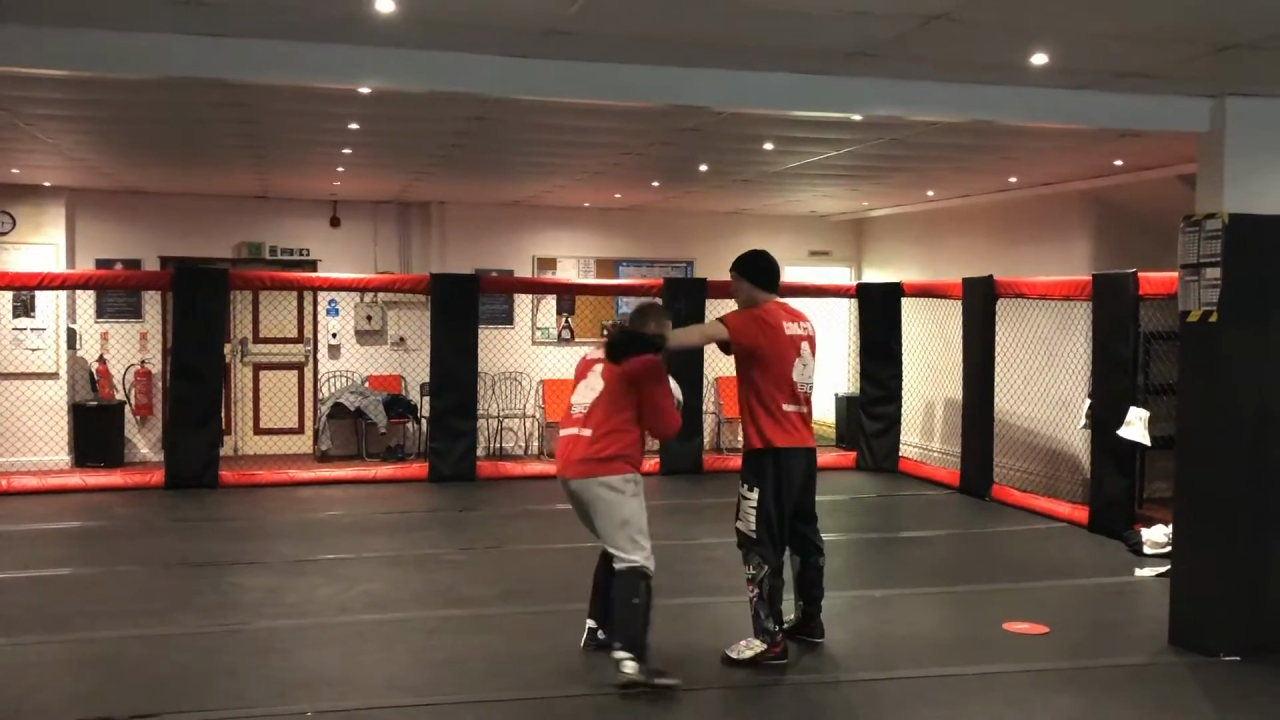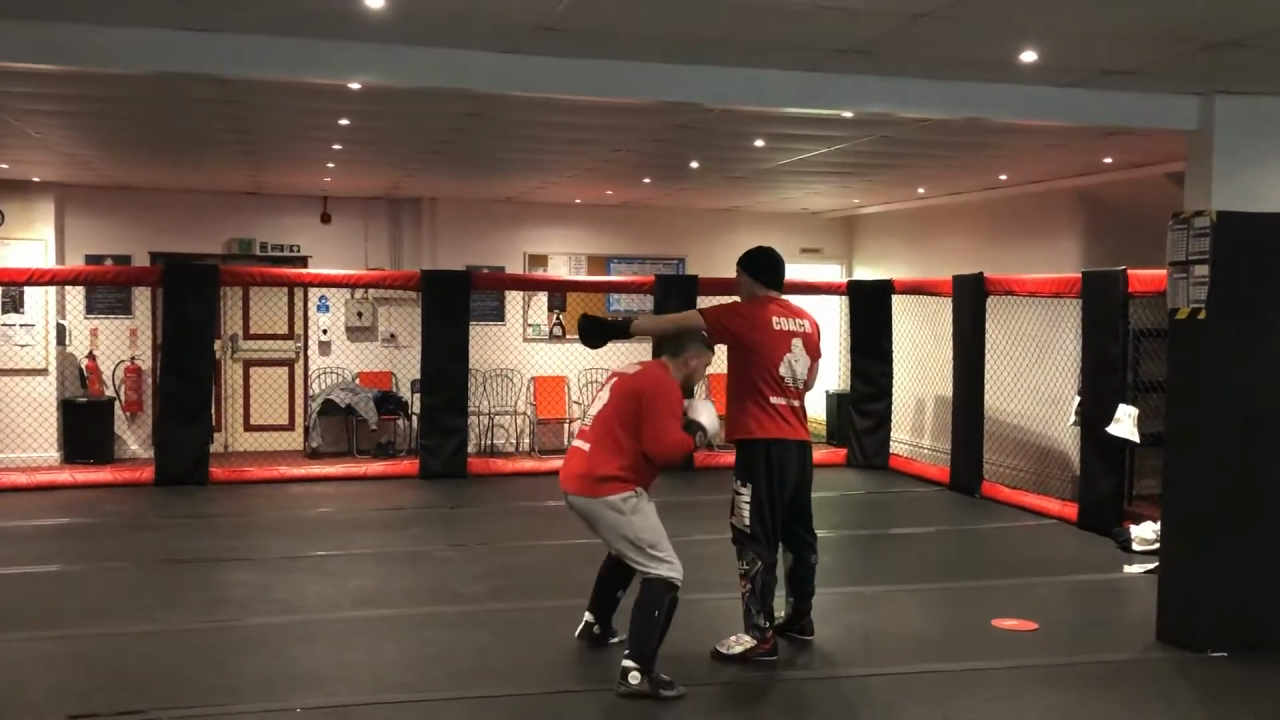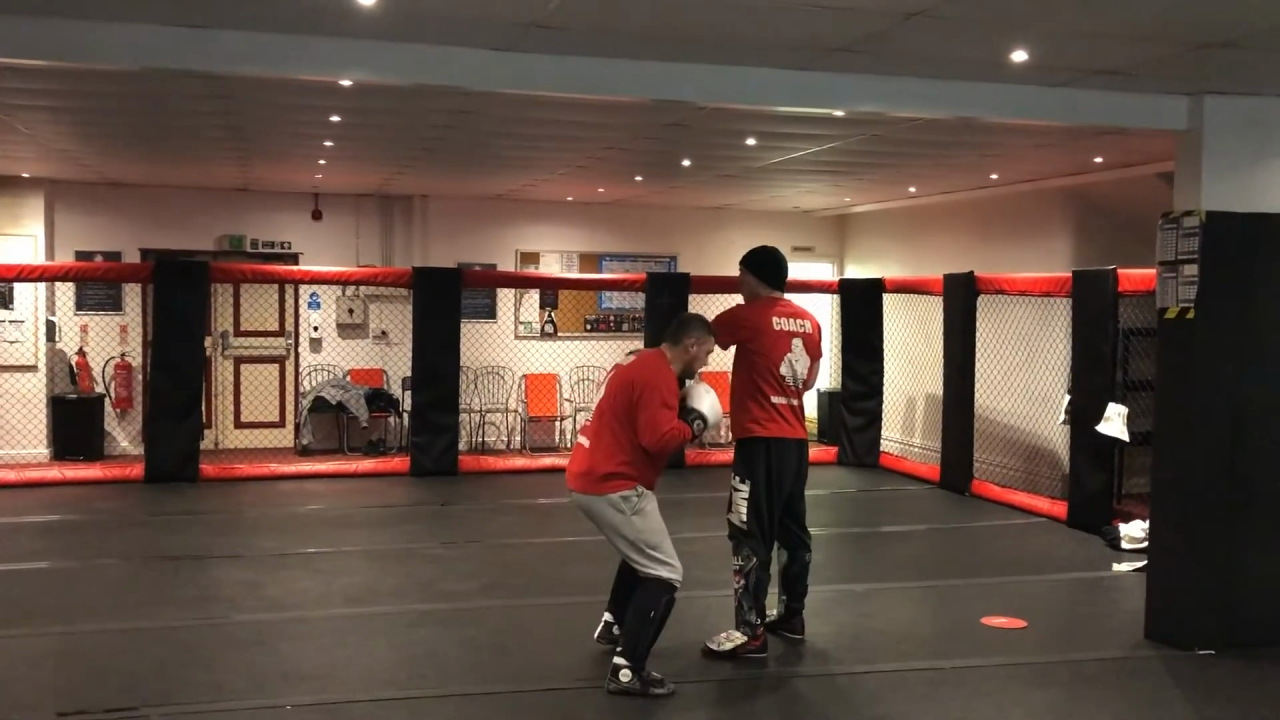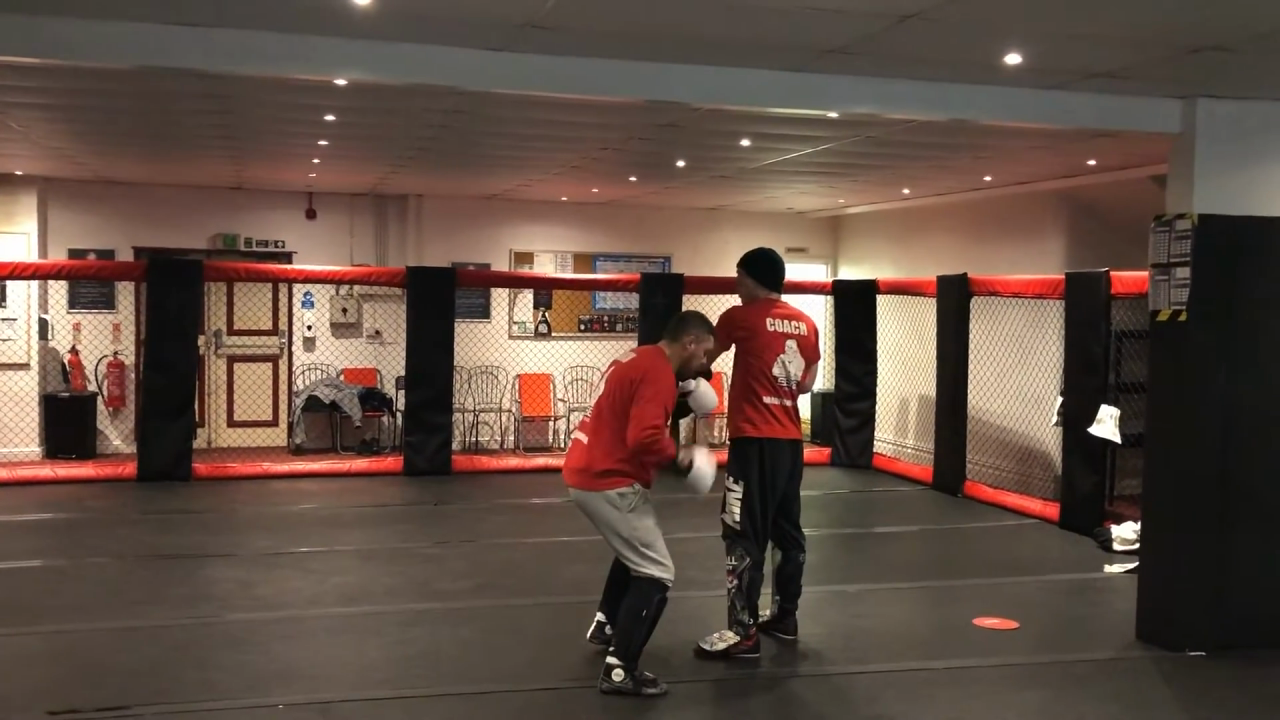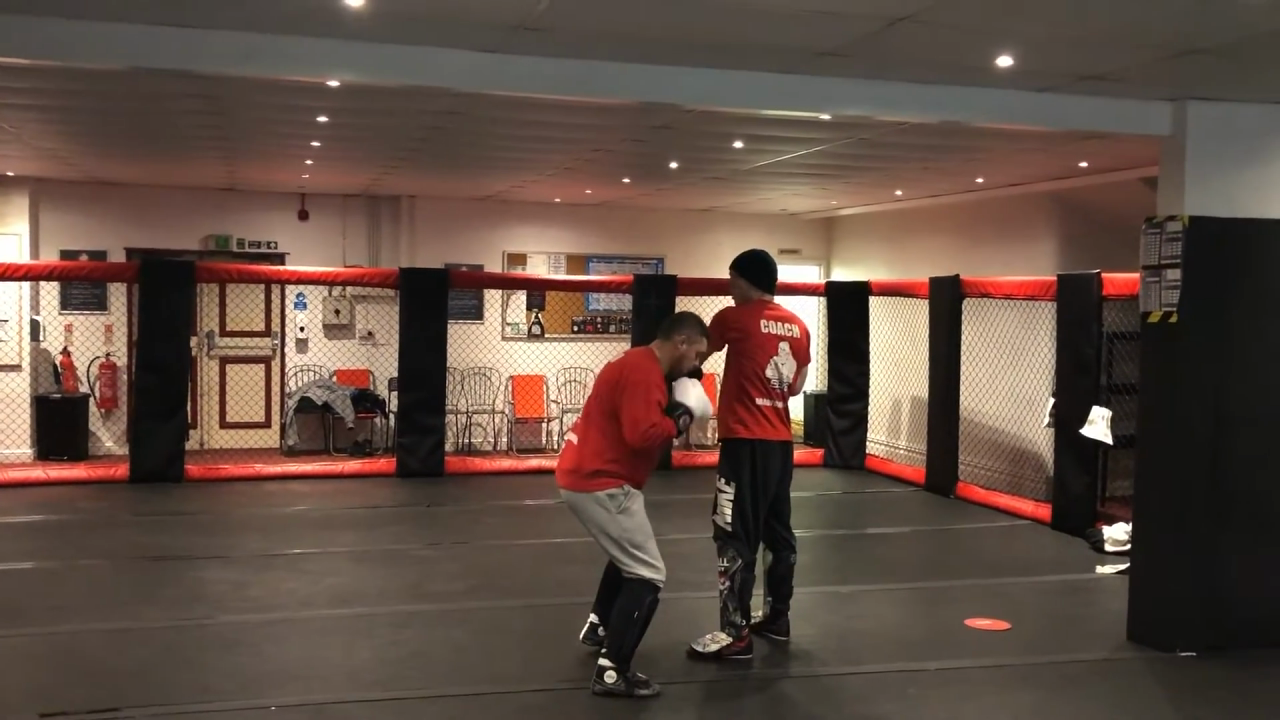
dt=0.4s
person 1, frame 1
left shoulder: (756, 319)
right shoulder: (801, 321)
left elbow: (708, 332)
left hip: (771, 449)
right hip: (802, 445)
left knee: (758, 542)
right knee: (803, 534)
left ankle: (769, 640)
right ankle: (809, 620)
person 1, frame 2
left shoulder: (745, 315)
right shoulder: (807, 322)
left elbow: (676, 324)
left wrist: (617, 328)
left hip: (762, 443)
right hip: (798, 441)
left knee: (755, 537)
right knee: (798, 531)
left ankle: (760, 634)
right ankle: (800, 616)
person 1, frame 3
left shoulder: (745, 317)
right shoulder: (808, 321)
left hip: (760, 440)
right hip: (795, 439)
left knee: (750, 535)
right knee: (792, 529)
left ankle: (750, 631)
right ankle: (792, 615)
person 1, frame 4
left shoulder: (740, 318)
right shoulder: (806, 324)
left elbow: (707, 356)
right elbow: (806, 383)
left hip: (754, 441)
right hip: (790, 440)
left knee: (743, 535)
right knee: (787, 530)
left ankle: (742, 631)
right ankle: (785, 616)
person 1, frame 5
left shoulder: (734, 318)
right shoulder: (797, 326)
left hip: (745, 442)
right hip: (780, 441)
left knee: (735, 536)
right knee: (777, 531)
left ankle: (735, 633)
right ankle: (777, 616)
person 2, frame 1
left shoulder: (595, 357)
right shoulder: (649, 362)
right elbow: (665, 427)
right wrist: (673, 404)
left hip: (571, 467)
right hip: (609, 474)
left knee: (616, 547)
right knee: (636, 561)
left ankle: (600, 629)
right ankle: (632, 659)
person 2, frame 2
left shoulder: (635, 373)
right shoulder: (663, 385)
right elbow: (664, 448)
left wrist: (683, 425)
right wrist: (697, 435)
left hip: (578, 480)
right hip: (608, 487)
left knee: (628, 550)
right knee: (664, 574)
left ankle: (594, 623)
right ankle: (636, 672)
person 2, frame 3
left shoulder: (640, 363)
right shoulder: (658, 375)
right elbow: (660, 438)
left wrist: (680, 408)
right wrist: (696, 422)
left hip: (588, 476)
right hip: (612, 486)
left knee: (642, 553)
right knee: (664, 574)
left ankle: (614, 624)
right ankle: (627, 670)
person 2, frame 4
left shoulder: (638, 358)
right shoulder: (658, 372)
right elbow: (644, 436)
left wrist: (681, 404)
right wrist: (681, 457)
left hip: (585, 471)
right hip: (608, 481)
left knee: (634, 551)
right knee: (656, 573)
left ankle: (606, 624)
right ankle: (620, 670)
person 2, frame 5
left shoulder: (637, 362)
right shoulder: (643, 371)
right elbow: (643, 434)
left wrist: (673, 408)
right wrist: (683, 418)
left hip: (582, 475)
right hip: (600, 483)
left knee: (627, 554)
right knee: (647, 575)
left ankle: (598, 625)
right ankle: (611, 672)
